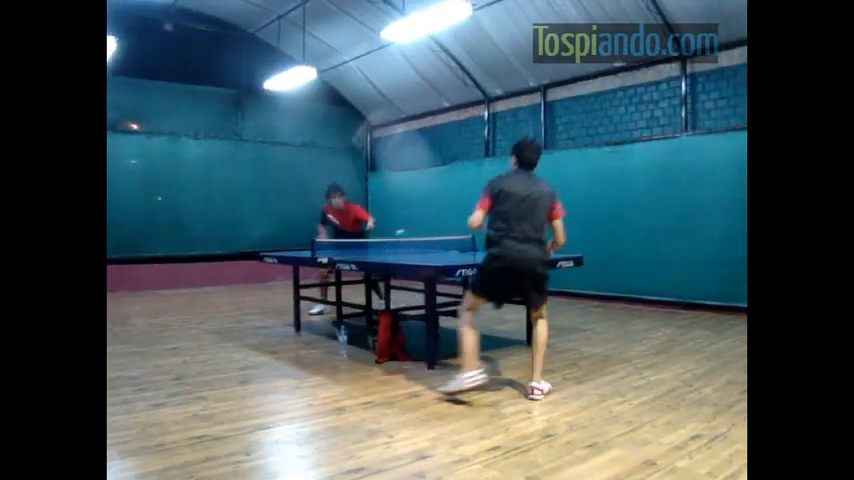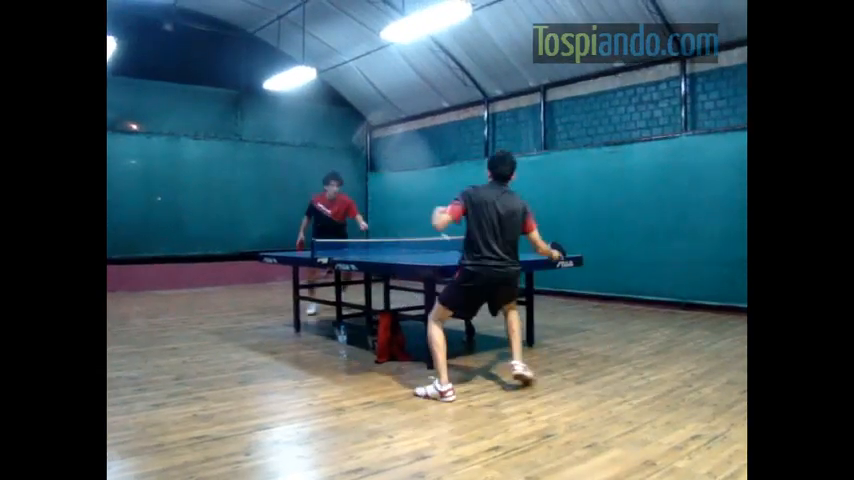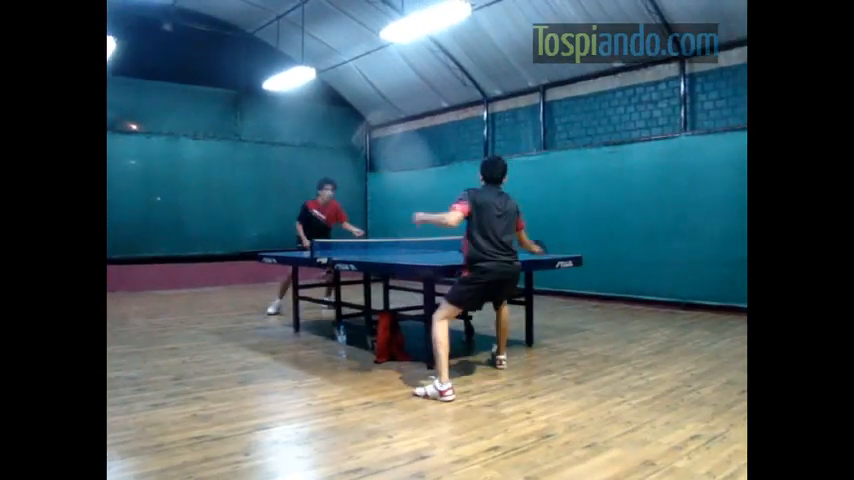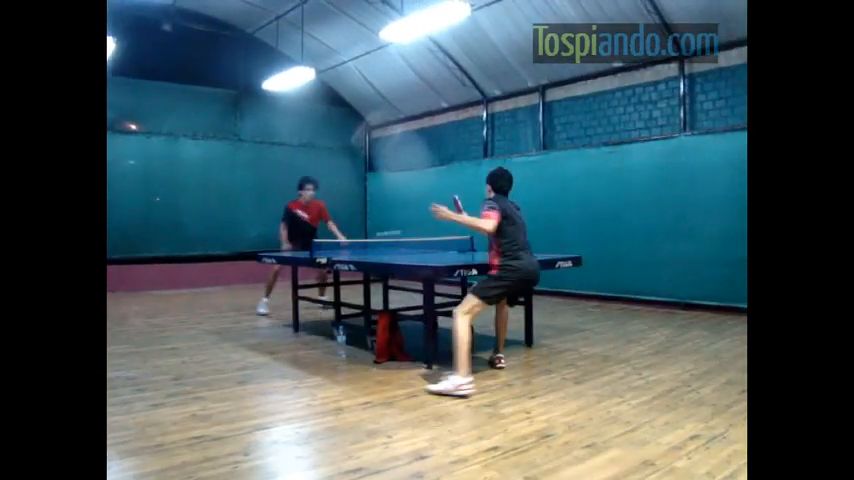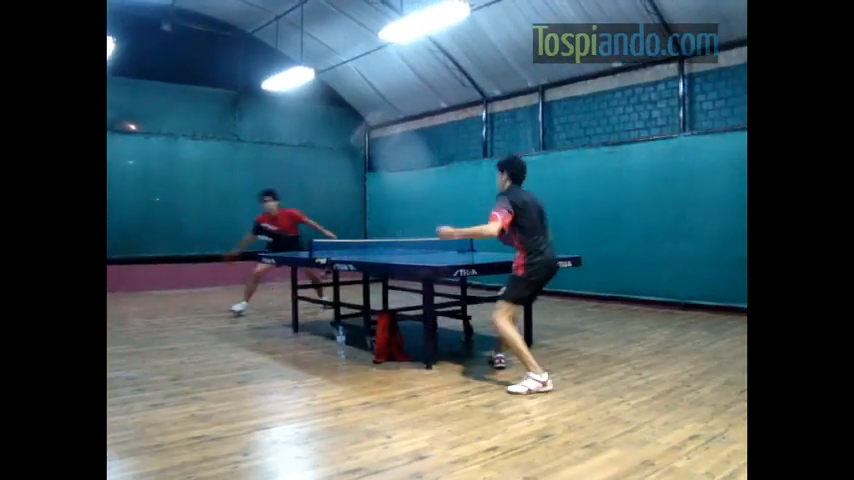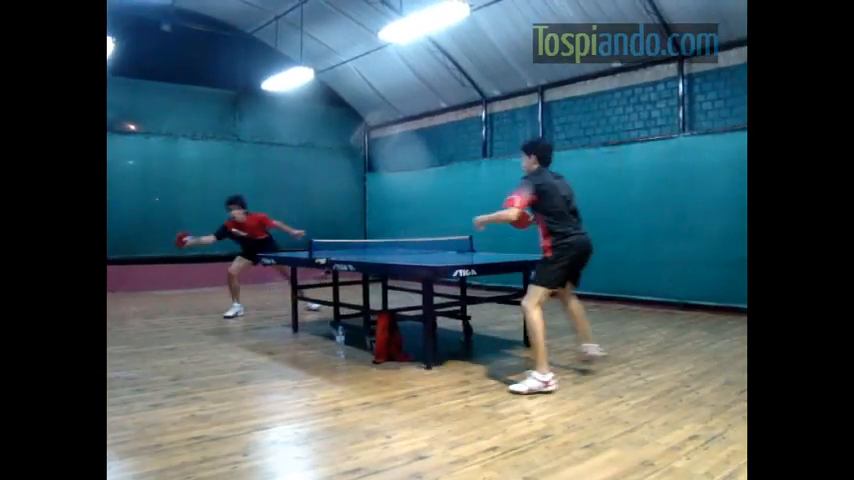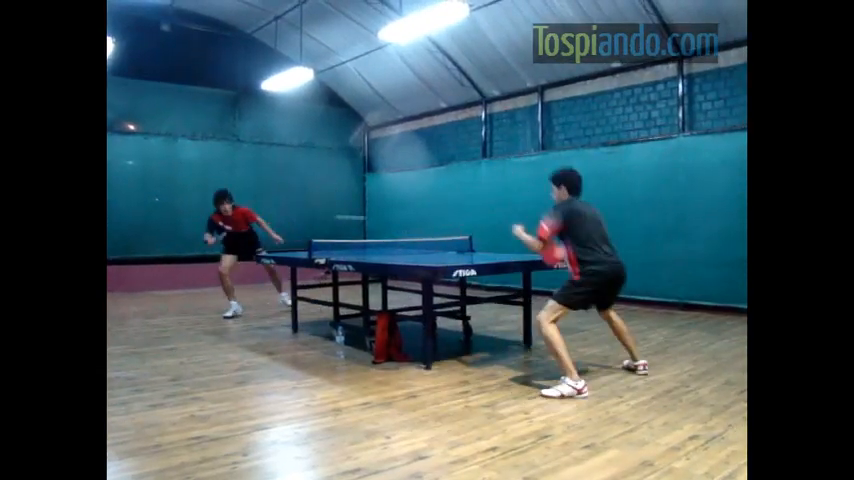
dt=0.2s
person 1, frame 1
left shoulder: (499, 183)
right shoulder: (547, 192)
left elbow: (475, 223)
right elbow: (560, 239)
right wrist: (546, 251)
left hip: (501, 258)
right hip: (534, 262)
left knee: (467, 309)
right knee: (539, 317)
left ankle: (469, 373)
right ankle: (537, 382)
person 1, frame 2
left shoulder: (471, 194)
right shoulder: (520, 205)
left elbow: (440, 224)
right elbow: (539, 246)
left wrist: (437, 212)
right wrist: (553, 253)
left hip: (473, 273)
right hip: (506, 274)
left knee: (435, 320)
right knee: (511, 310)
left ankle: (443, 385)
right ankle: (518, 362)
person 1, frame 3
left shoulder: (472, 196)
right shoulder: (512, 204)
left elbow: (451, 220)
right elbow: (524, 242)
left wrist: (424, 217)
right wrist: (535, 248)
left hip: (481, 271)
right hip: (510, 271)
left knee: (440, 319)
right knee: (501, 303)
left ankle: (443, 384)
right ankle: (500, 355)
person 1, frame 4
left shoulder: (493, 204)
right shoulder: (514, 208)
left elbow: (488, 226)
left wrist: (452, 216)
right wrist: (467, 217)
left hip: (510, 271)
right hip: (531, 270)
left knee: (462, 313)
right knee: (502, 301)
left ankle: (461, 377)
right ankle: (498, 355)
person 1, frame 5
left shoulder: (506, 198)
right shoulder: (530, 198)
left elbow: (492, 230)
left wrist: (455, 232)
right wrist: (505, 235)
left hip: (532, 265)
right hip: (547, 261)
left knee: (499, 319)
right knee: (508, 302)
left ankle: (537, 375)
right ankle: (501, 354)
person 1, frame 6
left shoulder: (532, 182)
right shoulder: (559, 181)
left elbow: (511, 214)
left wrist: (483, 219)
right wrist: (538, 217)
left hip: (560, 249)
right hip: (580, 244)
left knee: (530, 305)
right knee: (565, 295)
left ankle: (542, 375)
right ankle: (589, 345)
person 1, frame 7
left shoulder: (562, 210)
right shoulder: (588, 210)
left elbow: (537, 245)
left wrist: (519, 232)
right wrist: (566, 255)
left hip: (592, 274)
right hip: (615, 270)
left knee: (545, 319)
right knee: (607, 312)
left ankle: (574, 381)
right ankle: (637, 361)
person 2, frame 1
left shoulder: (354, 208)
right shoulder: (326, 210)
left elbow: (369, 218)
right elbow: (321, 225)
left wrist: (370, 223)
right wrist: (322, 236)
right knee: (324, 273)
right ankle: (323, 305)
person 2, frame 2
left shoulder: (346, 201)
right shoulder: (316, 200)
left elbow: (357, 215)
right elbow: (307, 217)
left wrist: (362, 222)
right wrist: (301, 233)
left hip: (339, 241)
right knee: (312, 270)
right ankle: (313, 302)
person 2, frame 3
left shoulder: (335, 207)
right shoulder: (308, 205)
left elbow: (344, 223)
right elbow: (298, 224)
left wrist: (354, 230)
right wrist: (304, 239)
right hip: (306, 244)
left knee: (332, 270)
left ankle: (327, 299)
right ankle: (277, 302)
person 2, frame 4
left shoulder: (319, 206)
right shoulder: (291, 206)
left elbow: (328, 222)
right elbow: (283, 226)
left wrist: (339, 235)
right wrist: (284, 243)
left hip: (310, 244)
right hip: (292, 244)
left knee: (324, 269)
right knee: (277, 269)
left ankle: (322, 298)
right ankle: (265, 301)
person 2, frame 5
left shoulder: (289, 213)
right shoulder: (261, 220)
left elbow: (307, 221)
right elbow: (252, 236)
left wrist: (325, 232)
right wrist: (237, 250)
left hip: (294, 249)
right hip: (275, 251)
left knee: (312, 274)
right knee: (257, 272)
left ankle: (322, 298)
right ankle: (243, 304)
person 2, frame 6
left shoulder: (257, 218)
right shoulder: (229, 225)
left elbow: (275, 223)
right elbow: (213, 238)
left wrist: (293, 232)
right wrist: (193, 241)
left hip: (269, 249)
right hip: (249, 252)
left knee: (287, 273)
right knee: (232, 272)
right ankle: (237, 306)
person 2, frame 7
left shoulder: (242, 211)
right shoulder: (214, 218)
left elbow: (258, 219)
right elbow: (207, 235)
left wrist: (273, 234)
right wrist: (209, 239)
left hip: (251, 243)
right hip: (231, 247)
left knee: (270, 267)
right knee: (222, 271)
left ankle: (282, 295)
right ankle: (234, 305)
